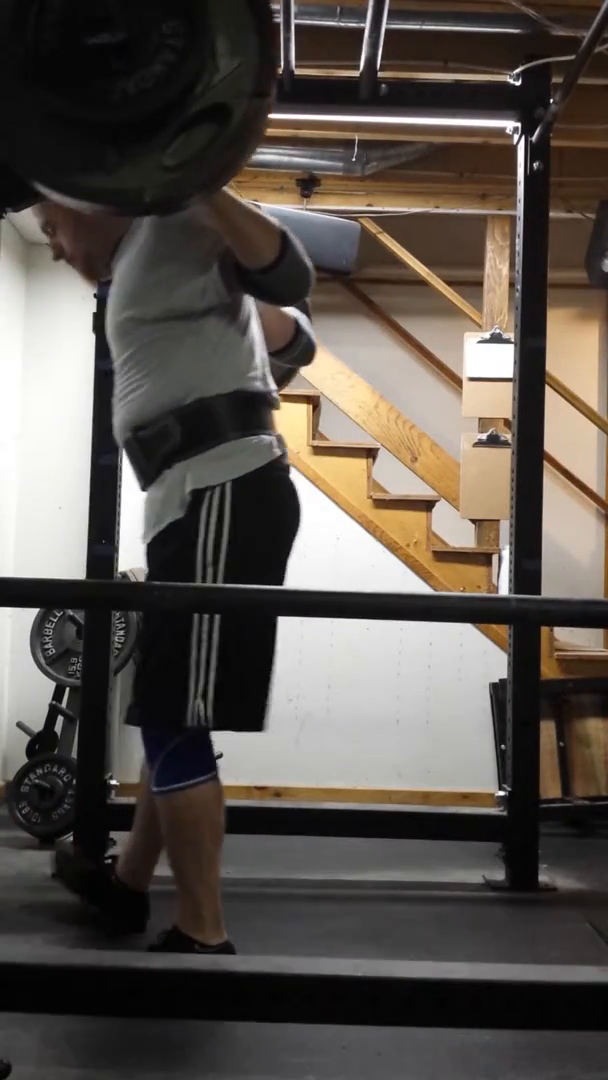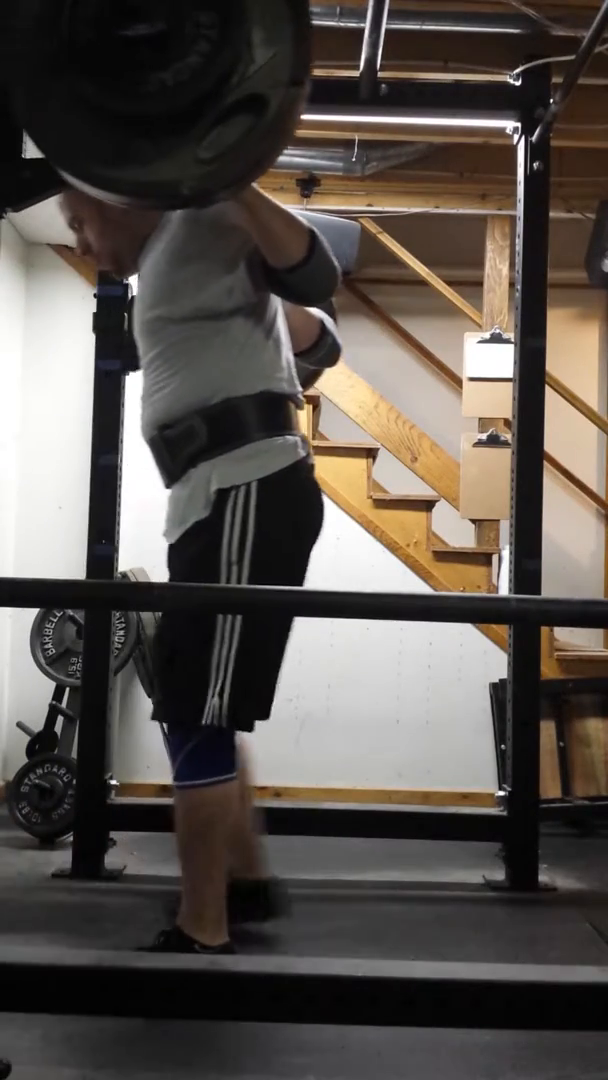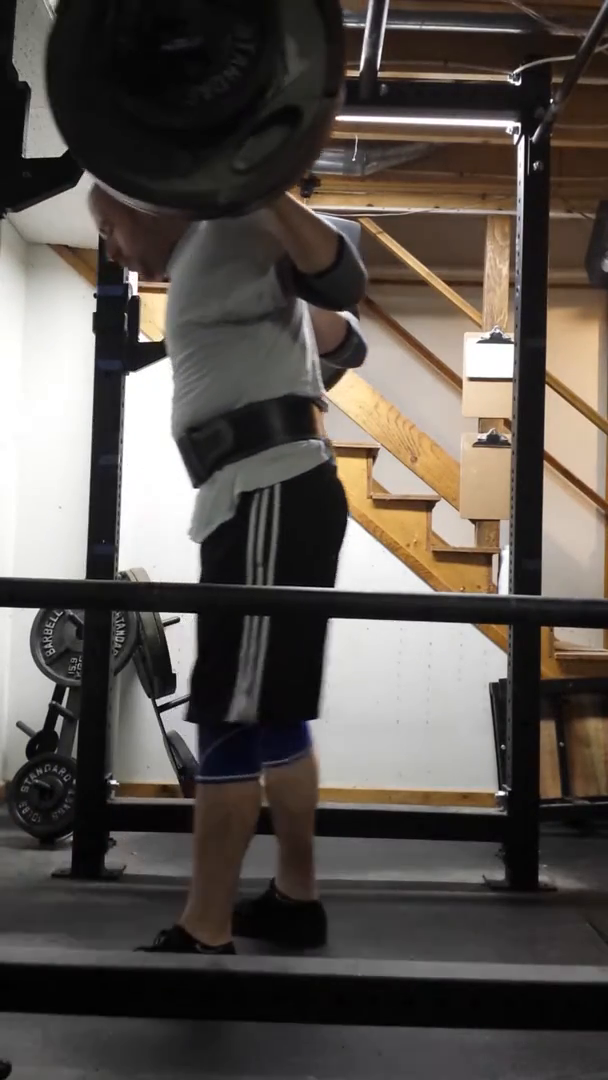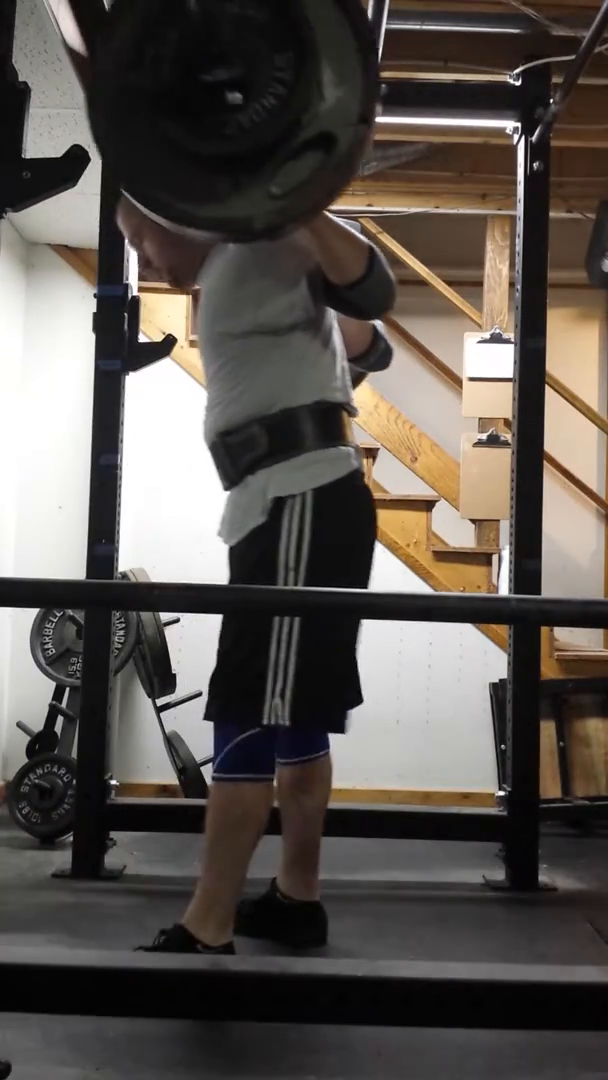
dt=0.2s
person 1, frame 1
left shoulder: (169, 230)
right shoulder: (156, 259)
left elbow: (285, 273)
right elbow: (291, 337)
left hip: (223, 495)
right hip: (202, 499)
left knee: (177, 721)
right knee: (168, 711)
left ankle: (202, 939)
right ankle: (130, 882)
person 1, frame 2
left shoulder: (195, 228)
right shoulder: (181, 259)
left elbow: (313, 274)
right elbow: (314, 336)
left hip: (247, 494)
right hip: (224, 499)
left knee: (198, 717)
right knee: (196, 709)
left ankle: (203, 938)
right ankle: (245, 877)
person 1, frame 3
left shoulder: (225, 234)
right shoulder: (211, 263)
left elbow: (340, 280)
right elbow: (342, 338)
left hip: (273, 497)
right hip: (253, 500)
left knee: (232, 716)
right knee: (268, 714)
left ankle: (204, 936)
right ankle: (295, 897)
person 1, frame 4
left shoulder: (256, 247)
right shoulder: (240, 274)
left elbow: (369, 289)
right elbow: (368, 343)
left hip: (303, 503)
right hip: (284, 506)
left knee: (250, 717)
right knee: (289, 715)
left ankle: (205, 934)
right ankle: (296, 897)
